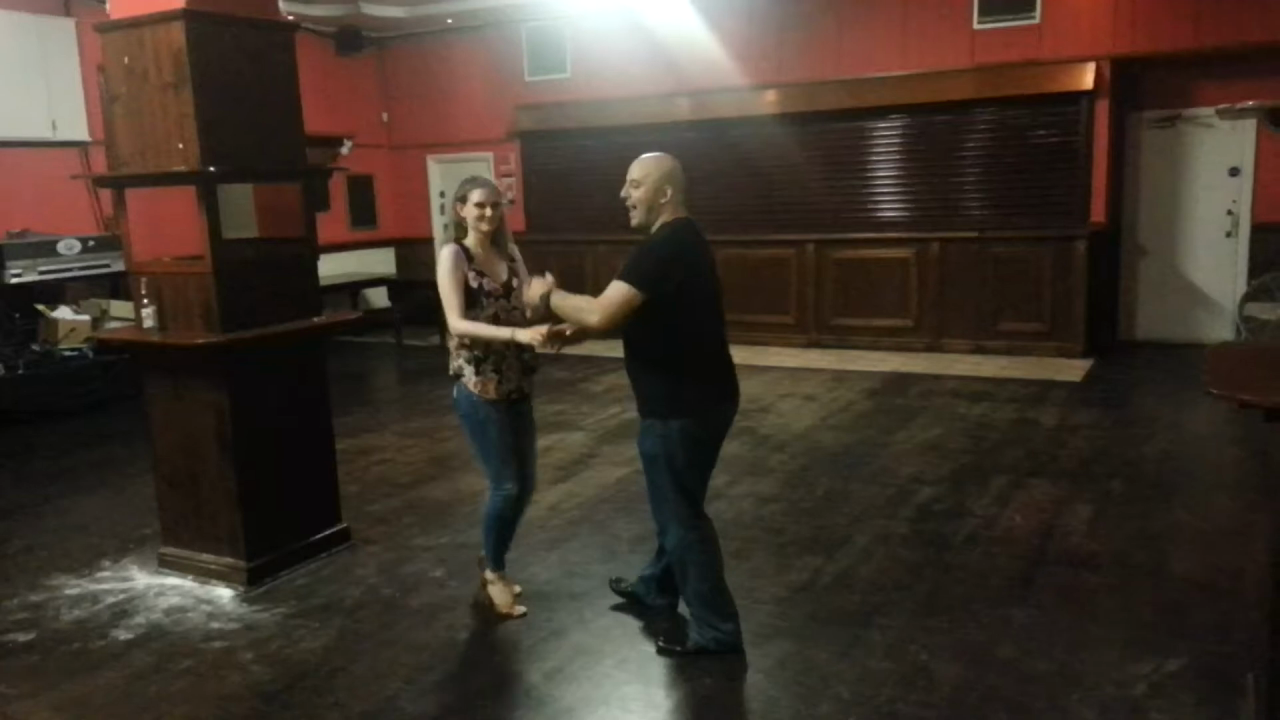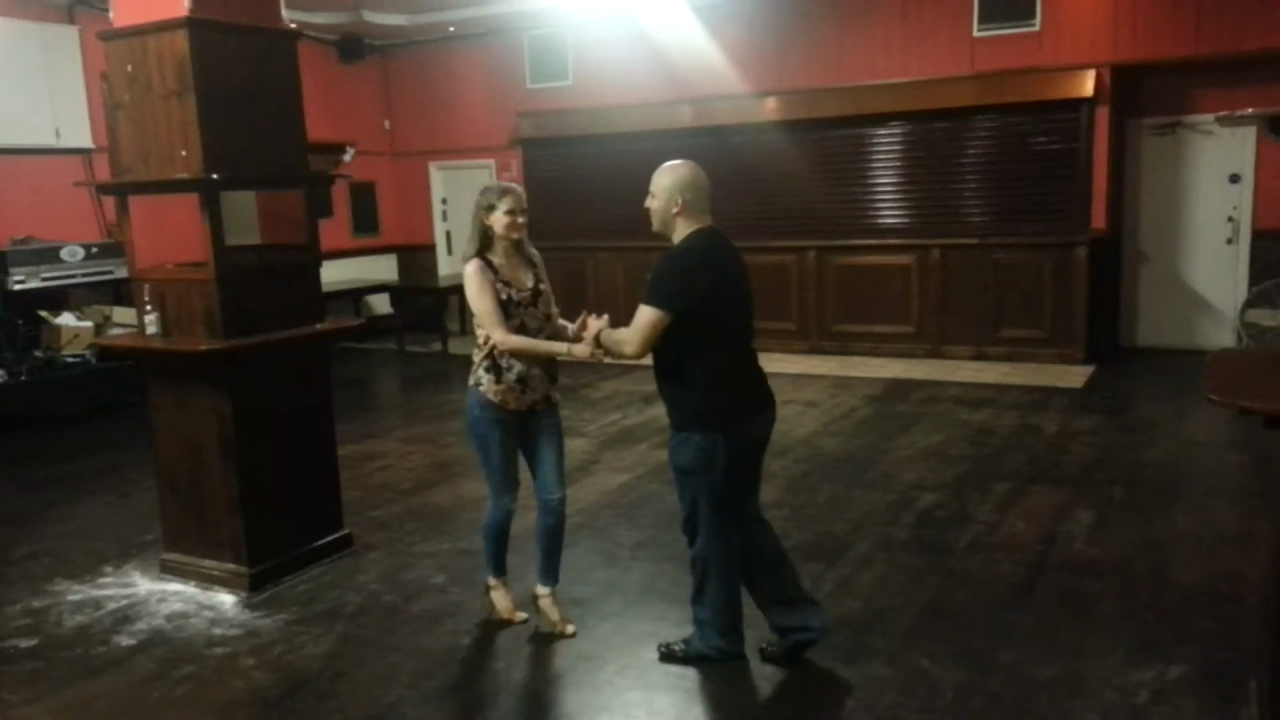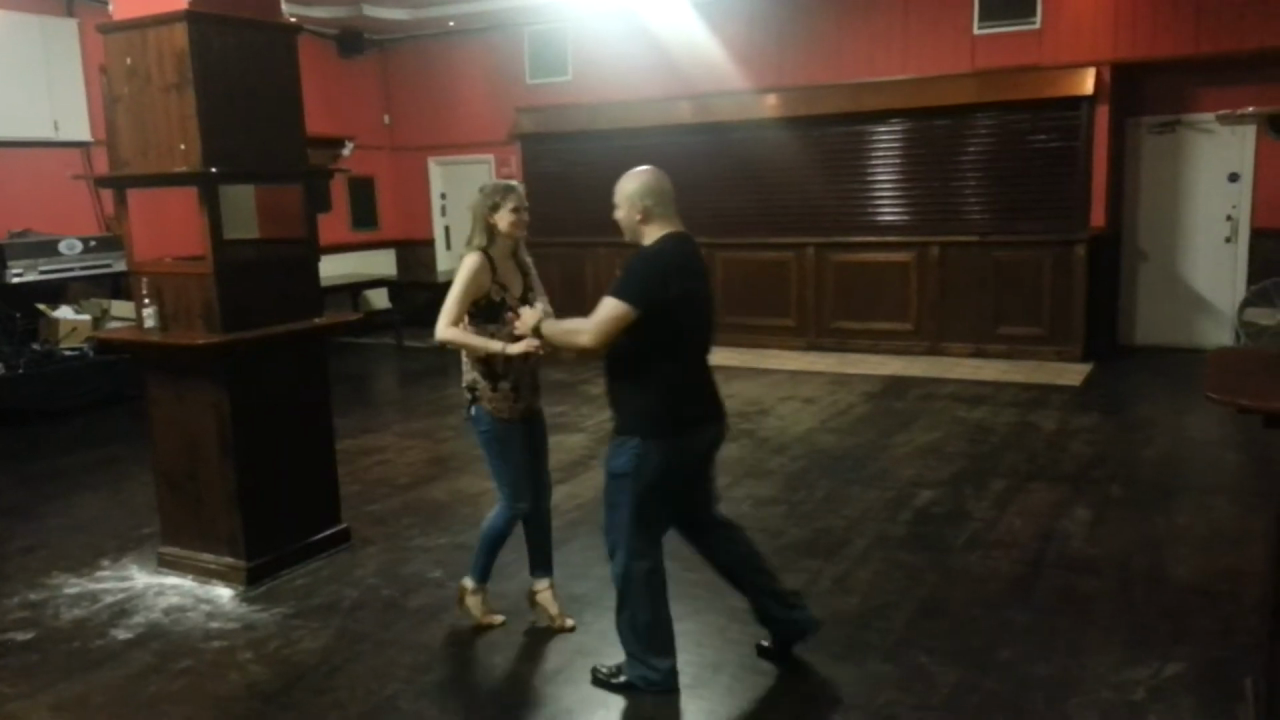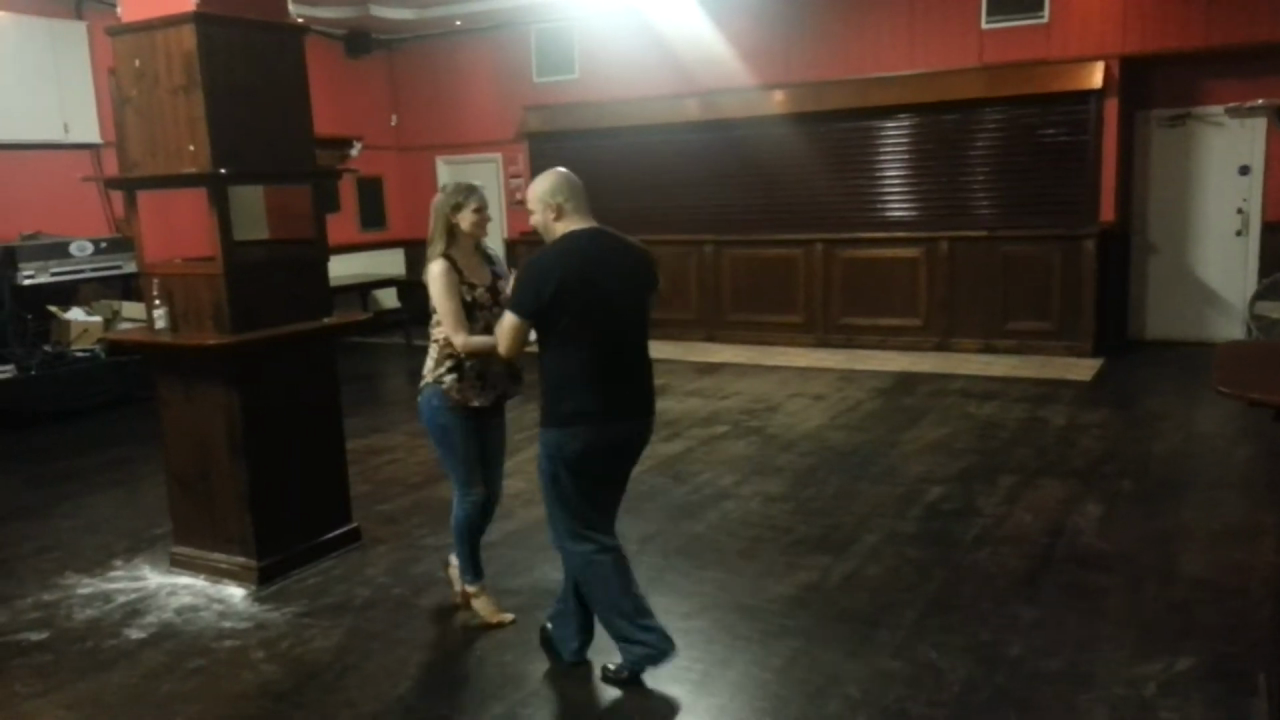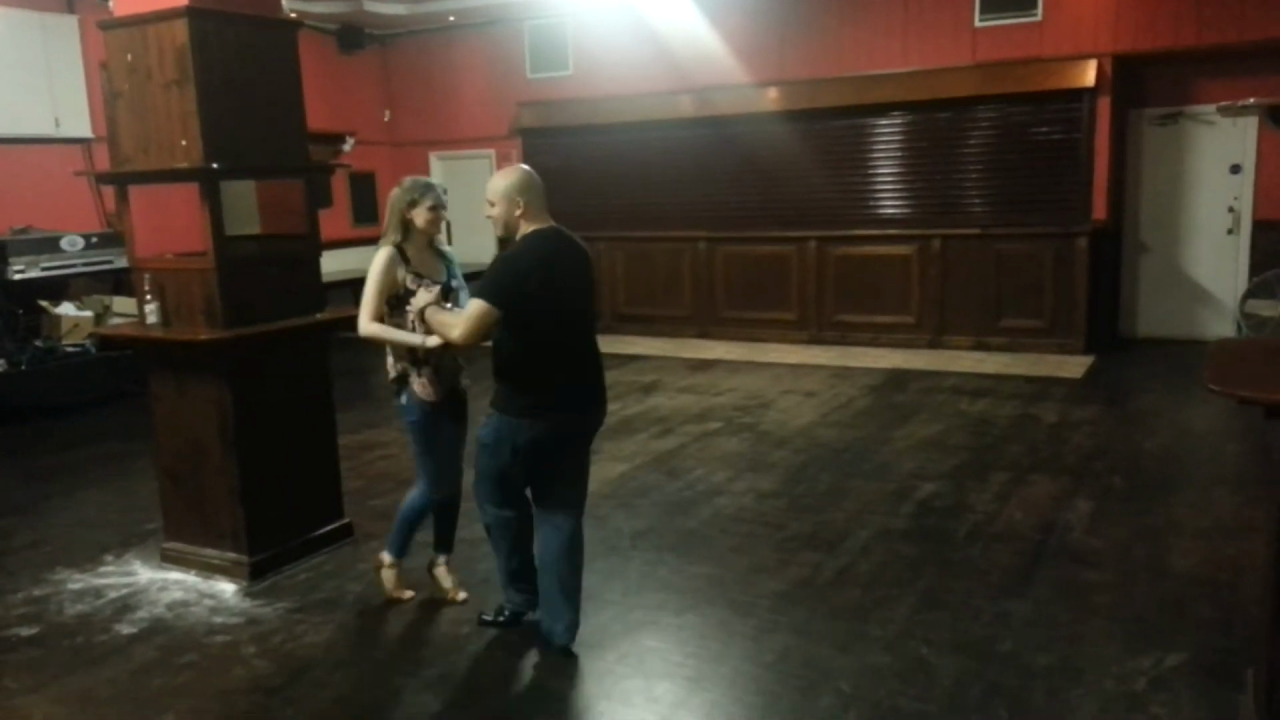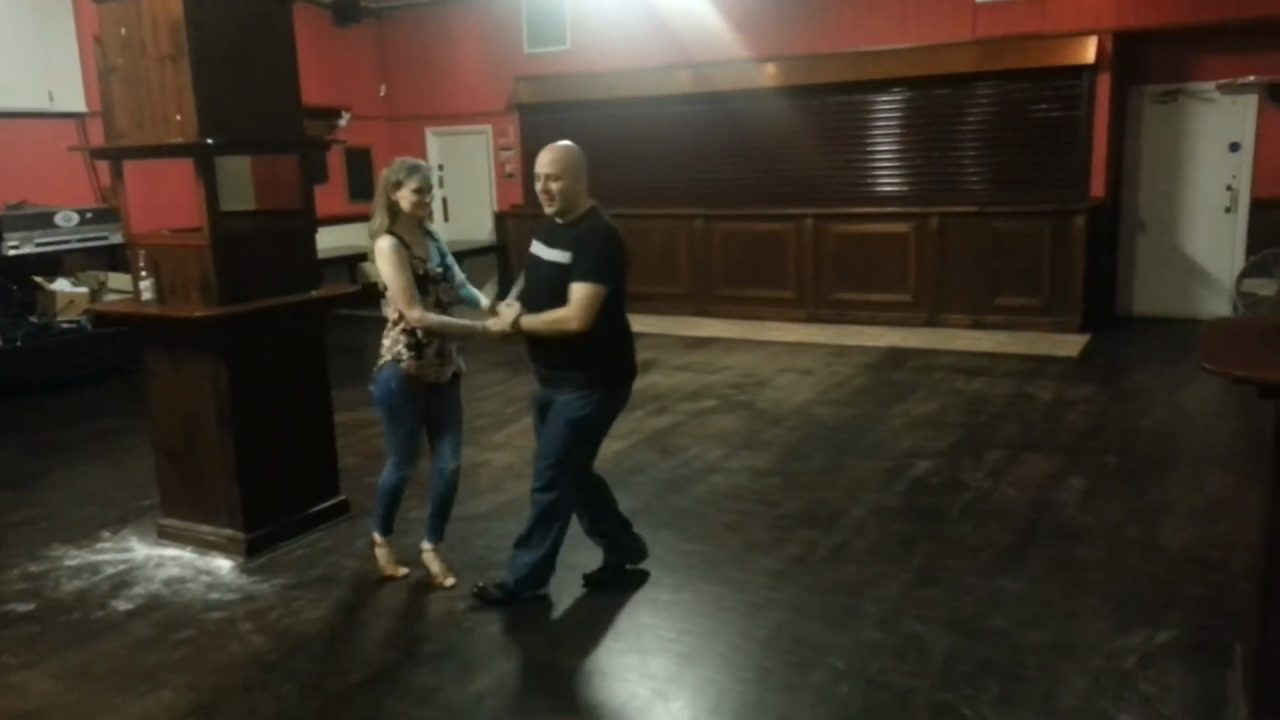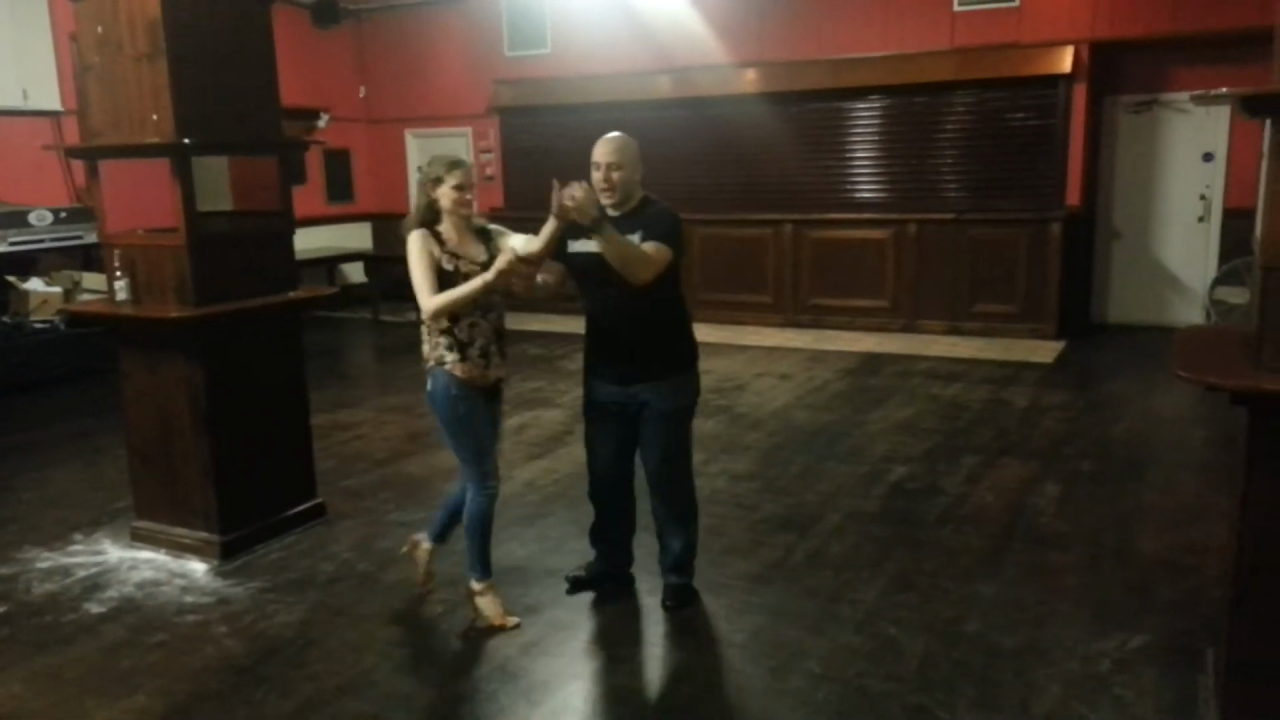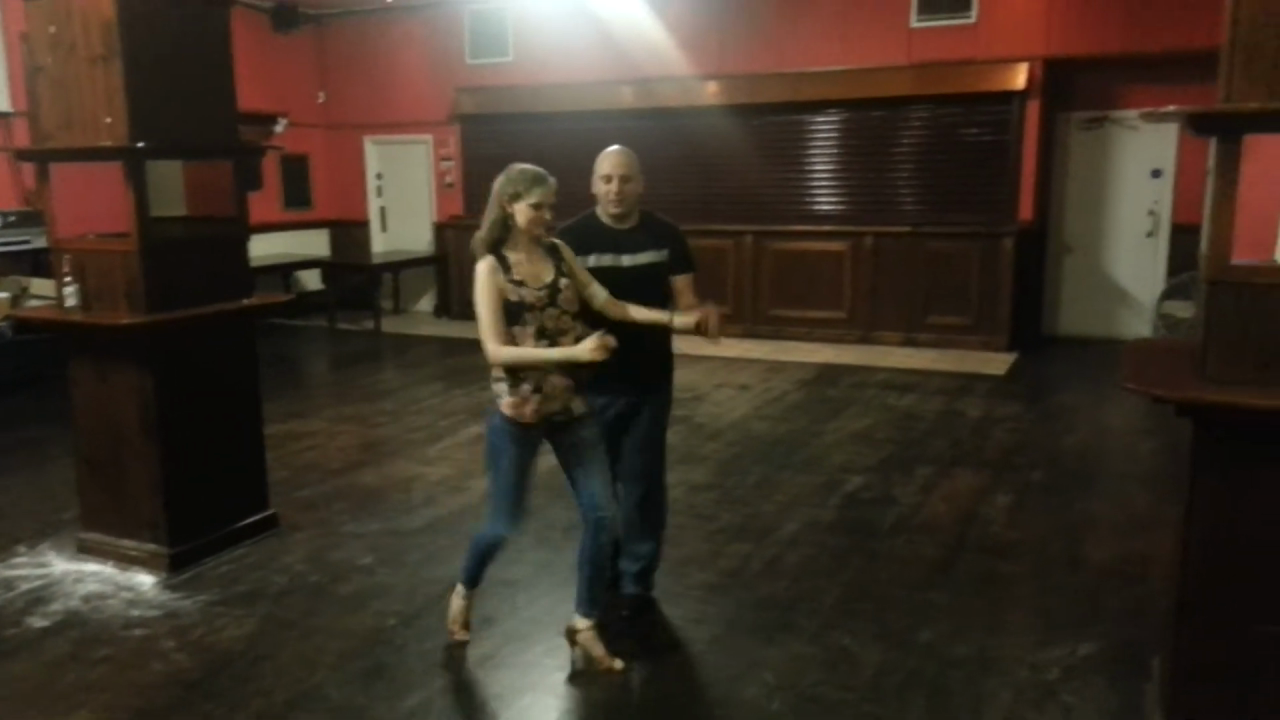
dt=0.5s
person 1, frame 1
left shoulder: (664, 249)
right shoulder: (681, 243)
left elbow: (601, 314)
right elbow: (630, 312)
left wrist: (550, 293)
right wrist: (577, 330)
left hip: (682, 406)
right hip: (698, 397)
left knee: (681, 513)
right knee: (675, 502)
left ankle: (715, 629)
right ankle: (658, 586)
person 1, frame 2
left shoulder: (681, 263)
right shoulder: (719, 251)
left elbow: (636, 344)
left wrist: (600, 336)
right wrist: (614, 335)
left hip: (708, 423)
right hip: (746, 410)
left knee: (709, 531)
right knee: (741, 518)
left ankle: (716, 639)
right ankle: (800, 623)
person 1, frame 3
left shoulder: (652, 265)
right shoulder: (684, 257)
left elbow: (593, 335)
left wrist: (540, 326)
right wrist: (556, 328)
left hip: (653, 432)
right hip: (695, 422)
left knee: (632, 548)
right knee: (705, 526)
left ankle: (649, 666)
right ankle: (787, 619)
person 1, frame 4
left shoulder: (544, 266)
right shoulder: (635, 256)
left elbow: (507, 347)
left wrist: (517, 303)
left hip: (574, 421)
right hip: (634, 414)
left knee: (583, 535)
right knee: (591, 523)
left ankle: (642, 639)
right ankle: (566, 633)
person 1, frame 5
left shoulder: (516, 263)
right shoulder: (574, 252)
left elbow: (463, 333)
left wrist: (429, 307)
right wrist: (496, 320)
left hip: (526, 412)
right hip: (582, 406)
left knee: (500, 500)
right knee: (561, 511)
left ankle: (522, 599)
right ankle: (558, 624)
person 1, frame 6
left shoulder: (598, 237)
right shoulder: (549, 228)
left elbow: (576, 319)
right elbow: (540, 291)
left wrist: (514, 322)
right wrist: (513, 309)
left hip: (592, 381)
right hip: (555, 378)
left knee: (550, 476)
right knee: (571, 470)
left ankle: (524, 577)
right ankle: (624, 548)
person 1, frame 7
left shoulder: (660, 220)
right shoulder: (579, 227)
left elbow: (642, 270)
right elbow: (545, 279)
left wrist: (596, 225)
left hip: (662, 375)
right hip: (605, 376)
left knee: (667, 475)
right knee: (605, 472)
left ankle: (678, 574)
right ankle: (610, 563)
person 1, frame 8
left shoulder: (665, 236)
right shoulder: (571, 238)
left elbow: (684, 300)
left wrist: (699, 317)
left hip: (647, 383)
right hip: (591, 384)
left knee: (643, 481)
left ankle: (635, 580)
person 2, frame 1
left shoulder: (510, 253)
right shoulder: (453, 256)
left elbow: (530, 311)
right elbow: (457, 324)
left wrist: (540, 305)
right wrist: (516, 333)
left hip: (516, 382)
right hip: (477, 386)
left knee: (525, 482)
right knee: (505, 484)
left ankle: (493, 560)
right ankle: (493, 574)
person 2, frame 2
left shoulder: (532, 260)
right shoulder: (478, 270)
left elbow: (550, 320)
right elbow: (503, 338)
left wrist: (576, 331)
right wrist: (569, 350)
left hip: (540, 397)
right hip: (492, 400)
left knee: (553, 498)
right knee: (504, 499)
left ankle: (546, 593)
right ankle: (495, 582)
person 2, frame 3
left shoulder: (522, 262)
right shoulder: (477, 263)
left elbow: (544, 316)
right elbow: (444, 330)
right wrist: (505, 347)
left hip: (525, 394)
right hip: (491, 399)
left knee: (540, 496)
right knee: (516, 501)
left ankle: (541, 587)
right ankle: (472, 587)
person 2, frame 4
left shoulder: (489, 260)
right shoulder: (441, 269)
left elbow: (506, 315)
right elbow: (462, 341)
left hip: (487, 391)
right hip: (446, 394)
left knee: (489, 490)
right knee: (471, 491)
left ankle: (459, 560)
right ankle: (475, 586)
person 2, frame 5
left shoulder: (444, 257)
right shoulder: (390, 258)
left elbow: (467, 311)
right elbow: (366, 325)
right wrist: (422, 340)
left hip: (448, 381)
right hip: (417, 385)
left knee: (451, 479)
right knee: (434, 483)
left ankle: (440, 561)
right ankle: (389, 559)
person 2, frame 6
left shoulder: (431, 239)
right shoulder: (388, 245)
left elbow: (462, 291)
right elbow: (417, 315)
left wrist: (492, 306)
right wrist: (483, 328)
left hip: (443, 368)
right hip: (401, 373)
left knee: (449, 466)
right knee: (402, 465)
left ankle: (431, 546)
right ankle: (381, 538)
person 2, frame 7
left shoulder: (489, 235)
right shoulder: (422, 240)
left elbow: (531, 249)
right elbow: (431, 305)
left wrist: (555, 220)
right wrist: (490, 276)
left hip: (488, 373)
right hip: (451, 376)
left knee: (474, 478)
right knee: (484, 483)
left ankle: (426, 542)
right ankle: (480, 587)
person 2, frame 8
left shoulder: (559, 254)
right shoulder: (491, 268)
left elbow: (609, 306)
right elbow: (496, 350)
left wrist: (670, 318)
right wrist: (571, 353)
left hip: (569, 406)
right hip: (516, 410)
left knee: (603, 518)
right knee: (503, 523)
left ankle: (584, 624)
right ankle: (465, 589)
